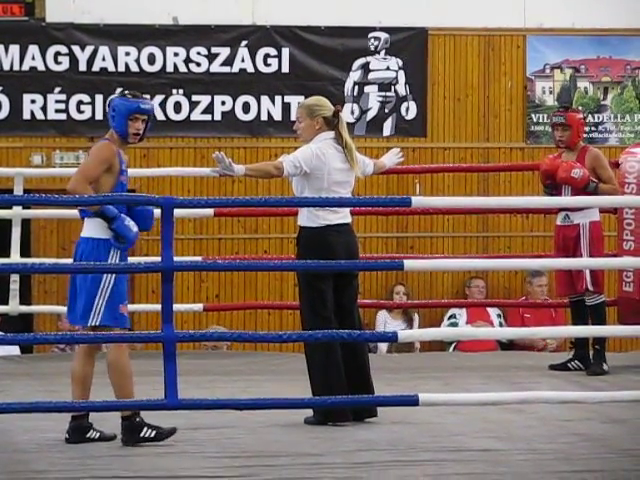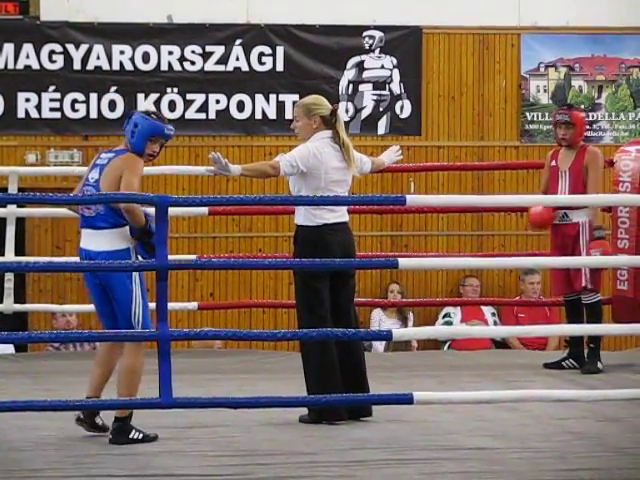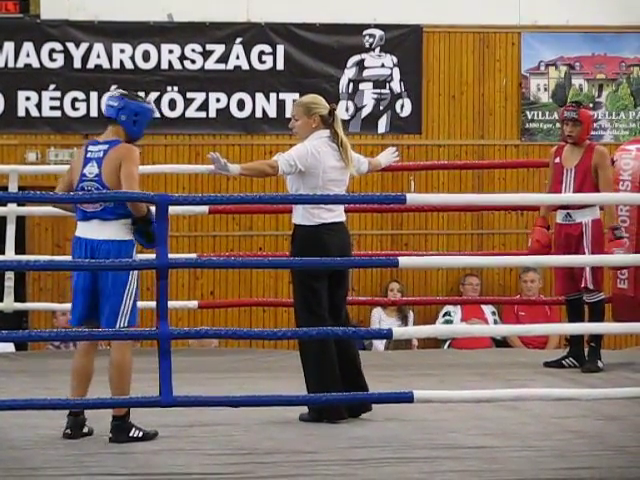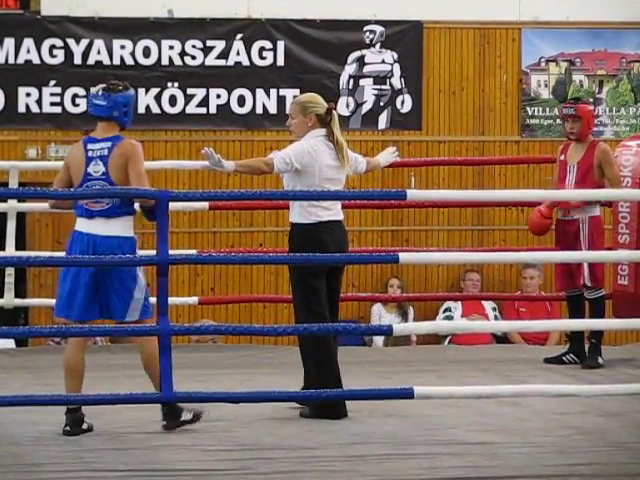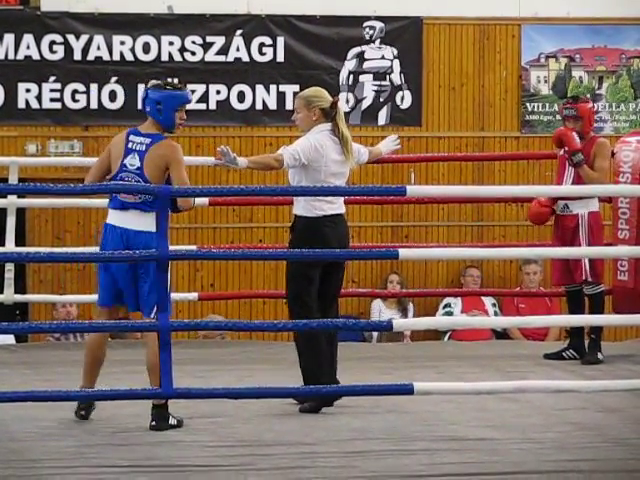
dt=0.5s
person 1, frame 1
left shoulder: (115, 154)
right shoulder: (106, 148)
right elbow: (75, 186)
left wrist: (127, 209)
right wrist: (112, 214)
left hip: (94, 244)
right hip: (104, 247)
left knee: (89, 339)
right knee: (115, 334)
left ankle: (79, 424)
right ankle: (131, 423)
person 1, frame 2
left shoulder: (100, 158)
right shoulder: (131, 161)
left elbow: (73, 202)
right elbow: (128, 204)
right wrist: (146, 232)
left hip: (88, 251)
right hip: (116, 254)
left knee: (116, 333)
right knee: (136, 338)
left ankle: (90, 405)
right ankle: (122, 425)
person 1, frame 3
left shoulder: (83, 153)
right shoulder: (127, 151)
left elbow: (60, 199)
right elbow: (131, 197)
right wrist: (147, 223)
left hip: (83, 244)
right hip: (116, 246)
left knee: (87, 334)
right knee: (122, 336)
left ankle: (75, 419)
right ankle: (121, 422)
person 1, frame 4
left shoulder: (76, 150)
right shoulder: (129, 148)
left elbow: (55, 200)
right elbow: (144, 195)
right wrist: (156, 205)
left hip: (82, 241)
right hip: (118, 244)
left knee: (77, 330)
right knee: (143, 326)
left ankle: (73, 415)
right ankle: (170, 409)
person 1, frame 5
left shoulder: (120, 140)
right shoulder: (169, 149)
left elbow: (90, 182)
right elbow: (186, 203)
right wrist: (175, 198)
left hip: (114, 232)
right hip: (147, 237)
left knee: (106, 314)
right knee: (156, 324)
left ankle: (85, 396)
right ankle: (160, 411)
person 2, frame 1
left shoulder: (312, 152)
right shoulder: (347, 152)
left elbow: (276, 168)
right elbow: (373, 166)
left wrist: (239, 169)
right wrist: (389, 160)
left hip: (317, 240)
right hip: (345, 239)
left knee: (320, 323)
right knee: (348, 319)
left ankle: (332, 408)
right ankle: (360, 403)
person 2, frame 2
left shoulder: (310, 151)
right shoulder: (344, 151)
left elbow: (273, 168)
right elbow: (372, 164)
left wrist: (234, 170)
right wrist: (389, 158)
left hip: (314, 239)
right hip: (342, 238)
left knee: (316, 321)
right knee: (344, 318)
left ankle: (326, 407)
right ankle: (355, 402)
person 2, frame 3
left shoulder: (308, 150)
right shoulder: (341, 150)
left elbow: (271, 167)
right elbow: (368, 164)
left wrist: (233, 169)
right wrist: (384, 159)
left hip: (312, 238)
right hip: (338, 237)
left knee: (313, 321)
right knee: (337, 318)
left ankle: (327, 406)
right ankle: (354, 397)
person 2, frame 4
left shoulder: (304, 149)
right shoulder: (339, 149)
left elbow: (266, 165)
right elbow: (367, 164)
left wrist: (228, 165)
right wrist: (384, 158)
left hip: (309, 237)
right hip: (336, 235)
left knee: (312, 317)
right knee: (326, 315)
left ankle: (327, 402)
right ankle: (318, 391)
person 2, frame 5
left shoulder: (311, 142)
right shoulder: (342, 142)
left elbow: (277, 160)
right elbow: (368, 153)
left wrist: (241, 162)
right wrist: (386, 147)
left hip: (312, 230)
right hip: (337, 229)
left knee: (302, 308)
right knee: (326, 309)
left ankle: (321, 386)
right ankle: (322, 387)
person 3, frame 1
left shoulder: (592, 155)
right shoulder: (556, 159)
left elbow: (615, 190)
left wrist: (587, 184)
right wrist: (547, 184)
left hip: (587, 225)
right hip: (563, 226)
left knee: (591, 289)
right knee: (573, 291)
left ankle: (599, 355)
right ankle: (580, 354)
person 3, frame 2
left shoulder: (591, 154)
right shoulder: (552, 156)
left elbow: (594, 195)
right elbow: (544, 192)
left wrist: (597, 233)
left hip: (582, 224)
right hip: (559, 226)
left knee: (588, 288)
right knee: (568, 291)
left ankle: (594, 354)
right ankle: (575, 353)
person 3, frame 3
left shoulder: (597, 153)
right shoulder: (556, 153)
left elbow: (608, 195)
left wrist: (614, 232)
right wrist: (540, 225)
left hip: (588, 224)
right hip: (562, 224)
left knee: (592, 288)
right knee: (569, 290)
left ankle: (595, 352)
right ankle: (575, 352)
person 3, frame 4
left shoulder: (601, 150)
right shoulder: (563, 150)
left elbow: (616, 188)
left wrist: (587, 199)
right wrist: (546, 207)
left hip: (588, 221)
right hip: (565, 221)
left knee: (592, 283)
right knee: (571, 285)
left ankle: (595, 348)
right ankle: (576, 348)
person 3, frame 5
left shoulder: (600, 144)
right shoulder: (563, 145)
left elbow: (598, 183)
left wrist: (576, 154)
left hip: (586, 215)
right hip: (563, 216)
left knee: (591, 279)
right knee: (569, 280)
left ankle: (595, 344)
right ankle: (576, 343)
